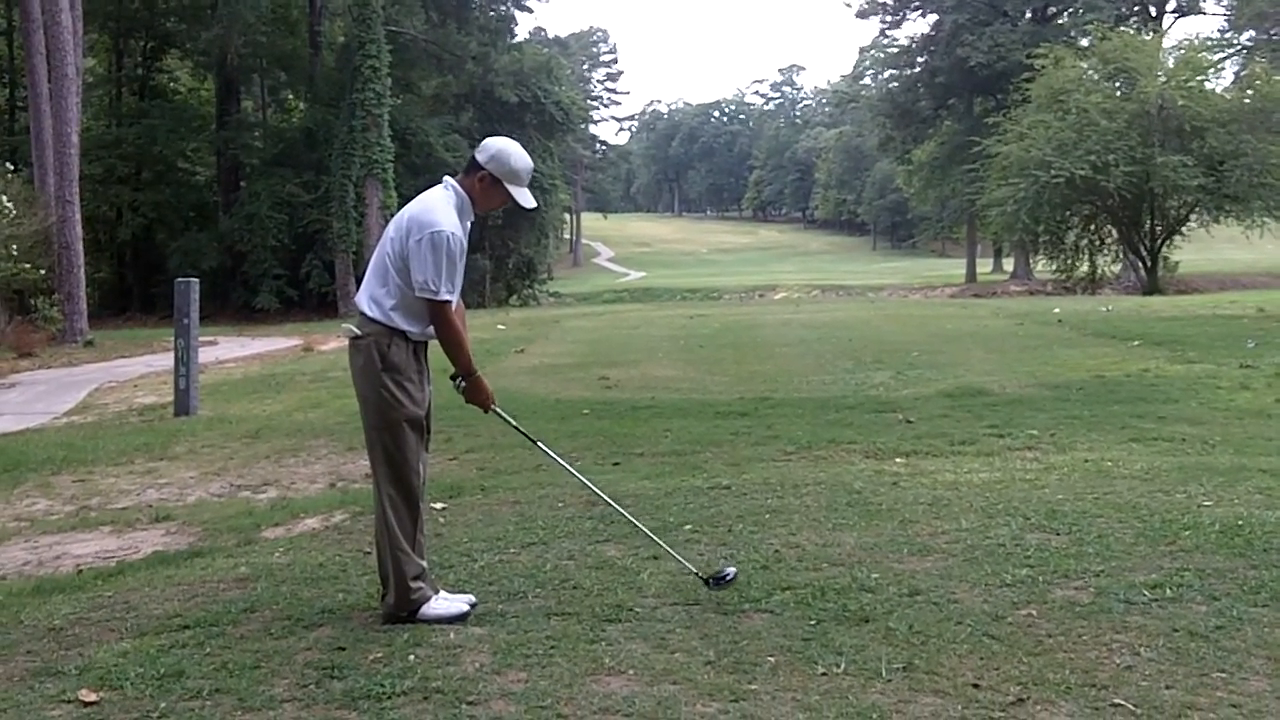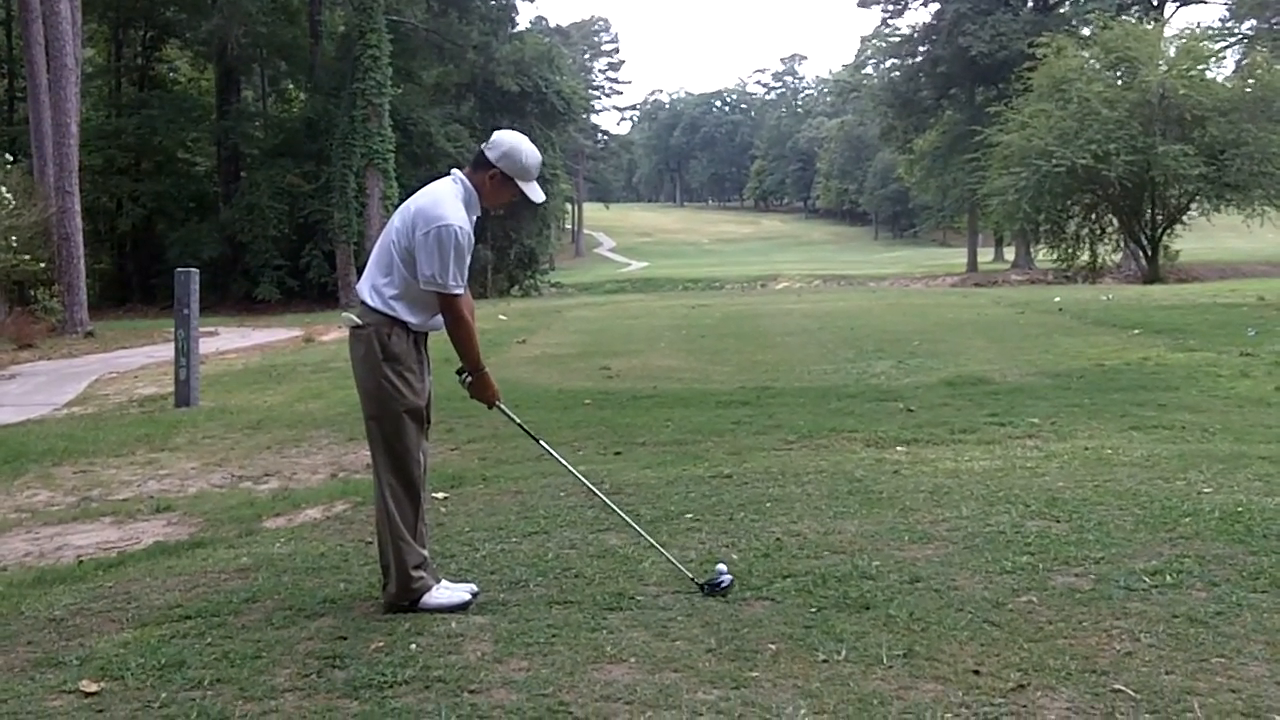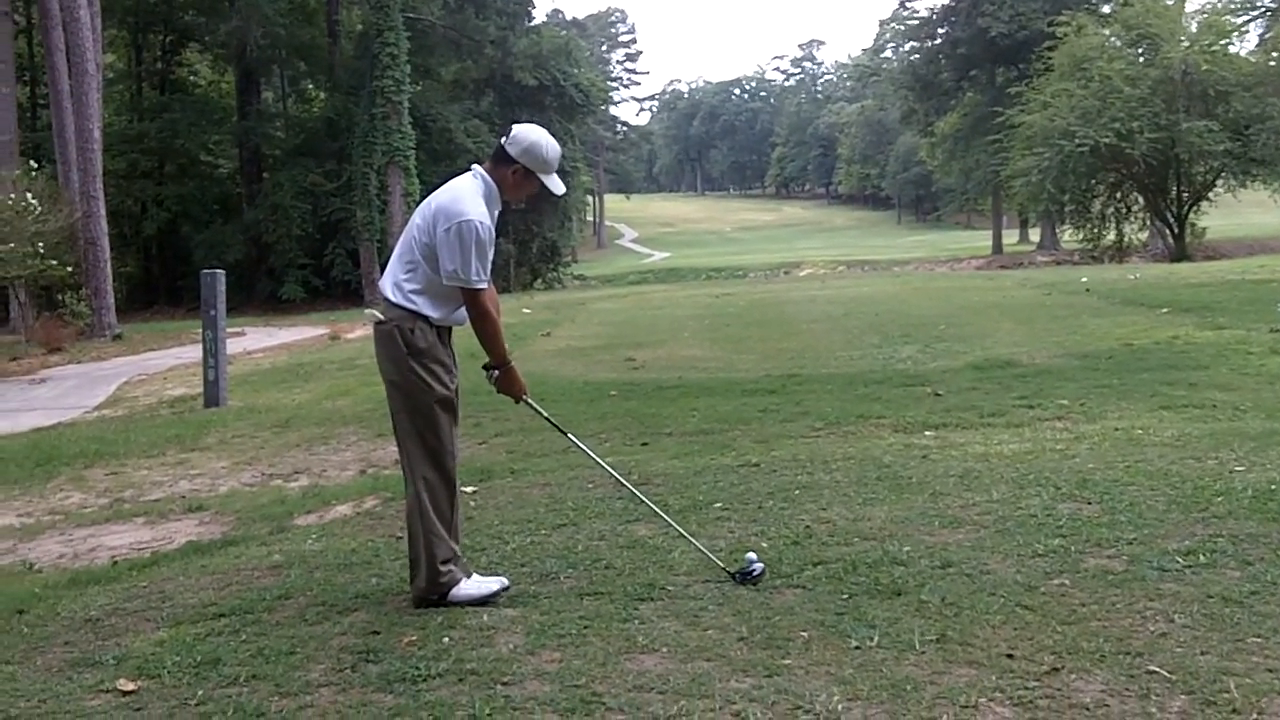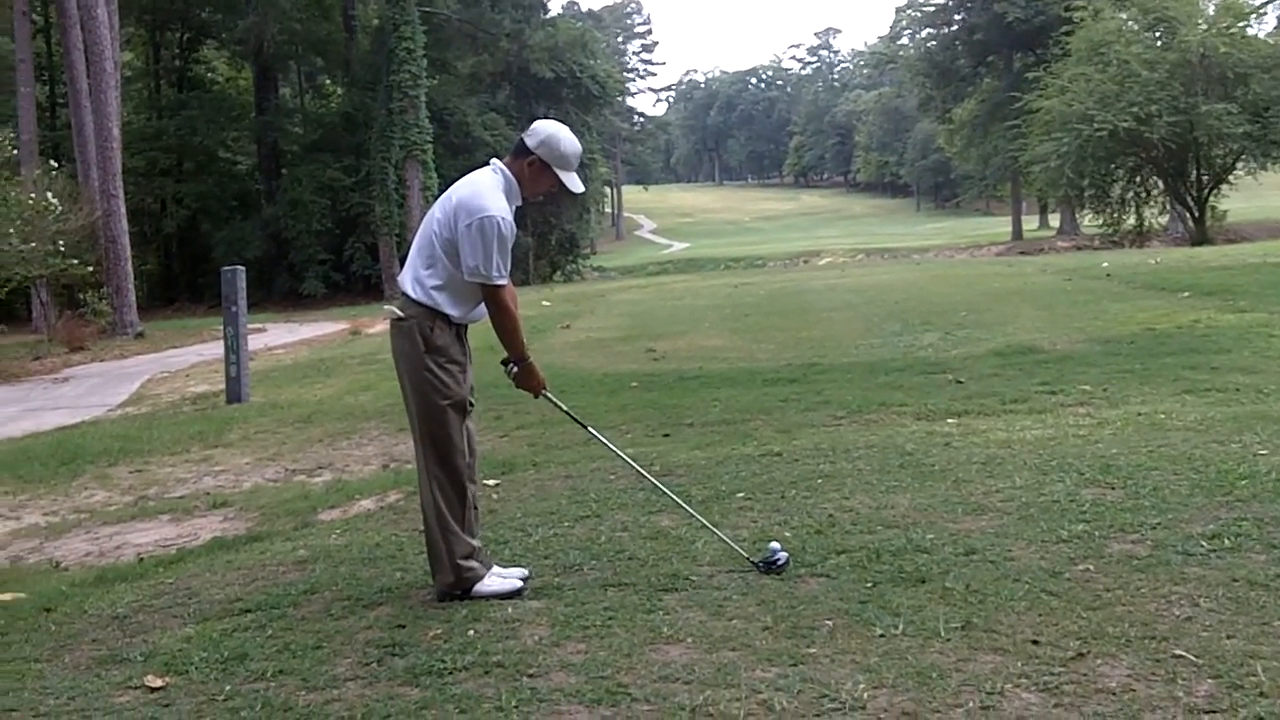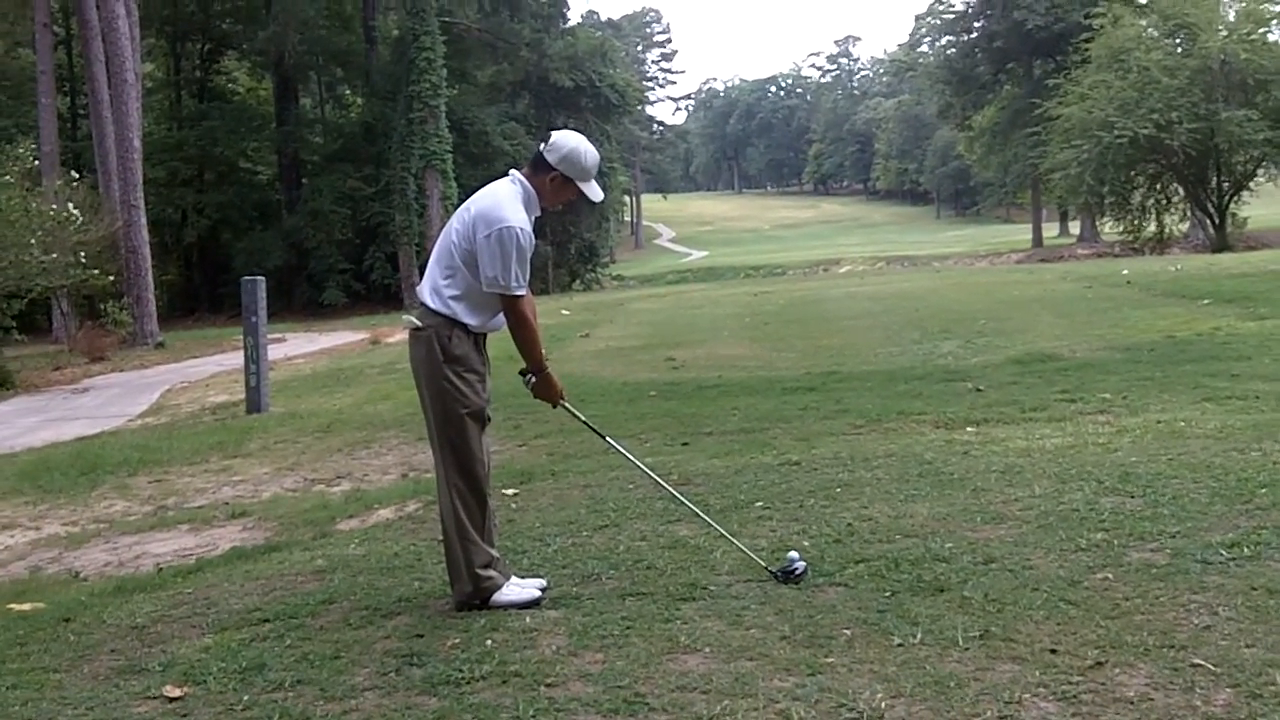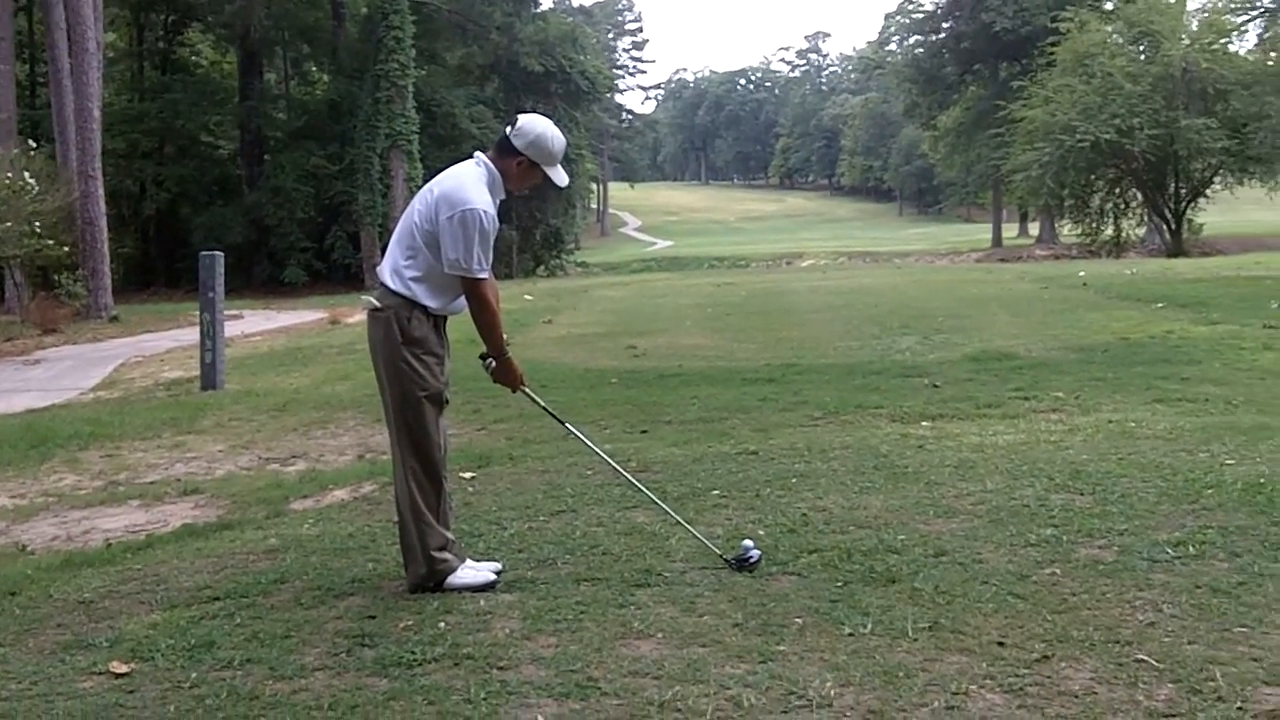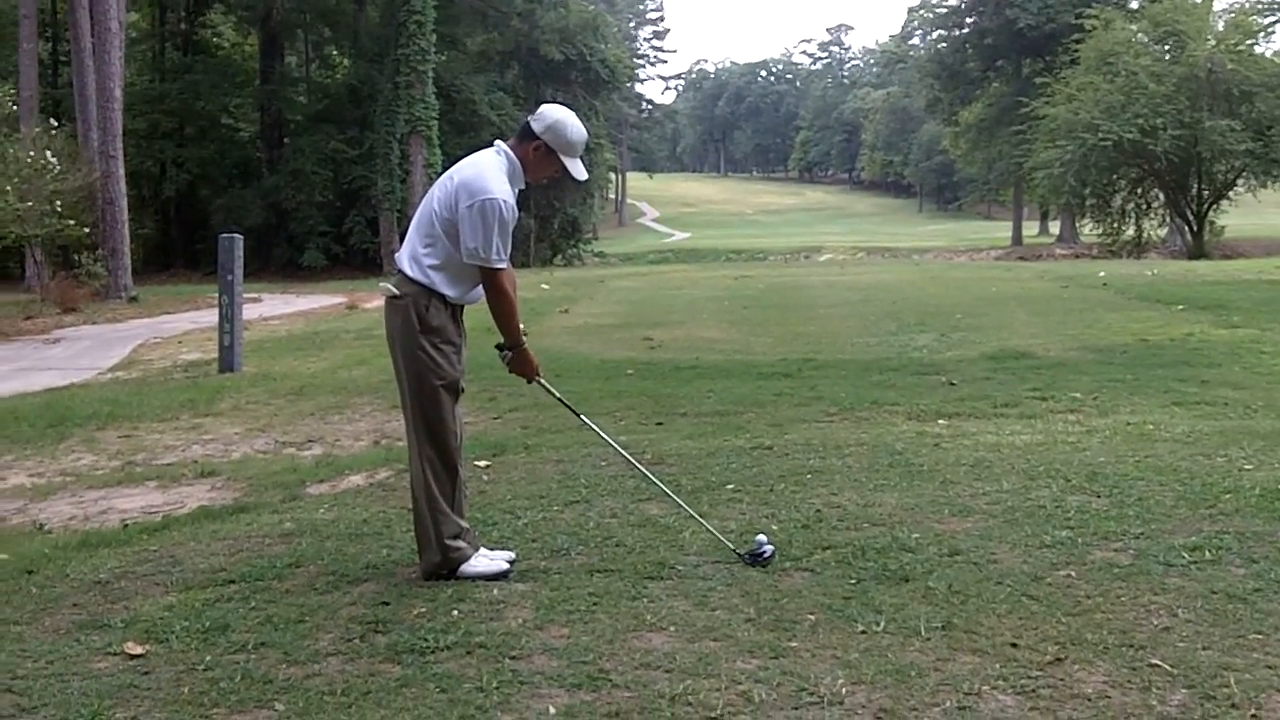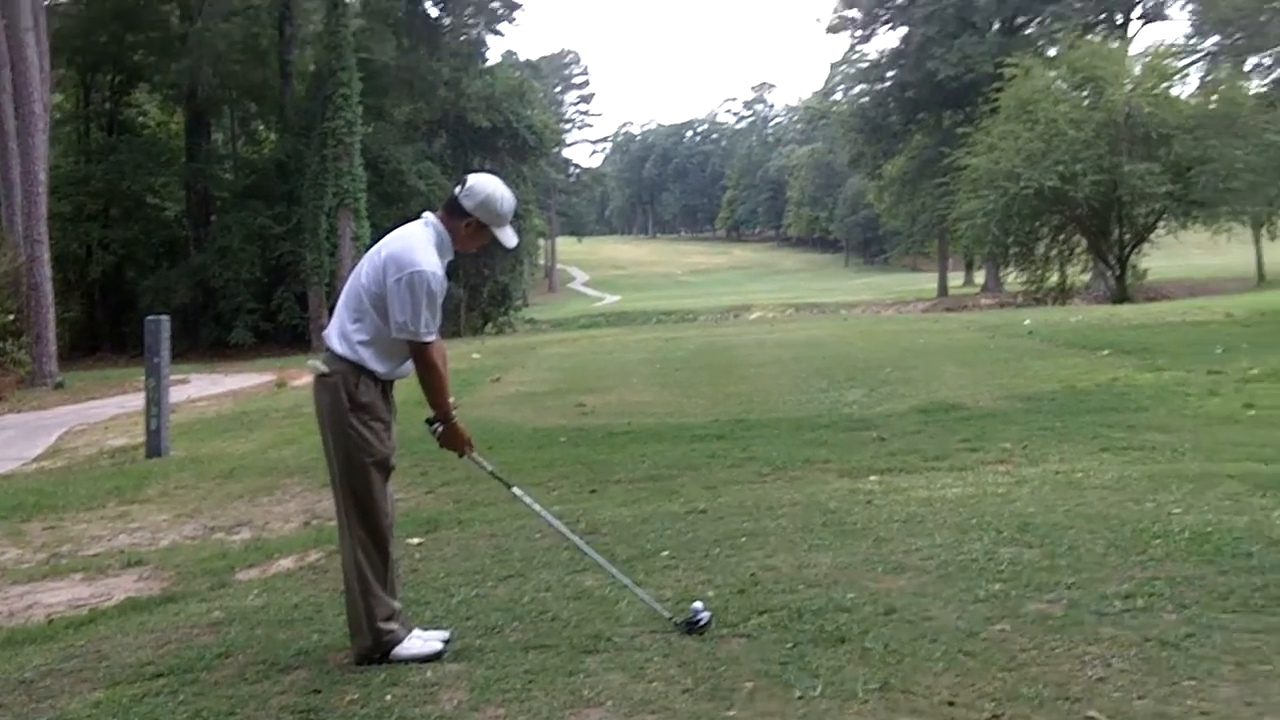
dt=0.4s
person 1, frame 1
left shoulder: (448, 207)
right shoulder: (440, 225)
left elbow: (452, 300)
right elbow: (441, 314)
left wrist: (466, 367)
right wrist: (471, 377)
left hip: (403, 345)
right hip: (387, 348)
left knee: (410, 474)
right knee: (400, 475)
left ankle: (415, 584)
right ankle: (406, 596)
person 1, frame 2
left shoulder: (453, 197)
right shoulder: (448, 219)
left elbow: (460, 291)
right elbow: (451, 307)
left wrist: (473, 364)
right wrist: (479, 373)
left hip: (401, 335)
right hip: (387, 338)
left knee: (411, 463)
right knee: (401, 465)
left ankle: (416, 574)
right ankle: (407, 586)
person 1, frame 3
left shoulder: (474, 194)
right shoulder: (469, 215)
left elbow: (484, 286)
right elbow: (476, 301)
left wrist: (500, 354)
right wrist: (504, 366)
left hip: (425, 330)
right hip: (411, 332)
left knee: (439, 453)
right knee: (431, 457)
left ankle: (447, 567)
right ankle: (436, 579)
person 1, frame 4
left shoulder: (490, 185)
right shoulder: (490, 210)
left elbow: (501, 285)
right elbow: (497, 298)
left wrist: (519, 352)
right wrist: (524, 363)
left hip: (440, 326)
right hip: (429, 329)
left knee: (460, 451)
right knee: (445, 455)
left ankle: (469, 560)
right ankle: (457, 574)
person 1, frame 5
left shoulder: (508, 196)
right shoulder: (509, 221)
left elbow: (520, 294)
right elbow: (515, 308)
left wrist: (537, 361)
right wrist: (542, 373)
left hip: (458, 336)
right hip: (447, 340)
left knee: (472, 462)
right knee: (463, 465)
left ankle: (487, 571)
right ankle: (477, 584)
person 1, frame 6
left shoulder: (472, 178)
right shoulder: (472, 203)
left elbow: (483, 279)
right elbow: (477, 291)
left wrist: (498, 344)
right wrist: (503, 358)
left hip: (418, 317)
right hip: (406, 321)
left knee: (428, 445)
right knee: (420, 447)
left ankle: (441, 553)
right ankle: (432, 565)
person 1, frame 7
left shoulder: (492, 166)
right shoulder: (492, 192)
left elbow: (501, 267)
right elbow: (494, 280)
left wrist: (515, 334)
right wrist: (518, 347)
left hip: (435, 305)
right hip: (423, 308)
left knee: (444, 433)
right knee: (436, 435)
left ankle: (456, 541)
right ankle: (445, 553)
person 1, frame 8
left shoulder: (419, 238)
right shoulder: (420, 264)
left elbow: (429, 340)
right elbow: (424, 354)
left wrist: (444, 408)
right wrist: (449, 422)
left hip: (365, 382)
right hip: (353, 387)
left knee: (375, 513)
right knee: (366, 515)
left ankle: (387, 623)
right ankle: (378, 637)
